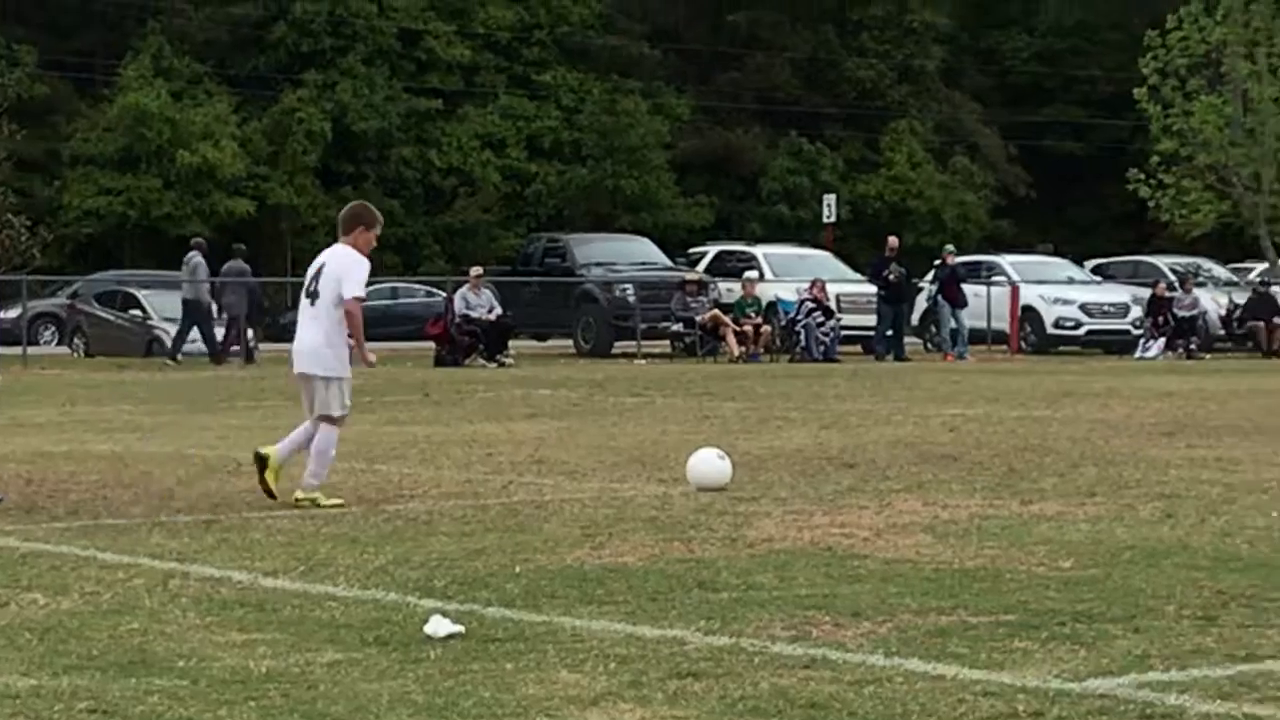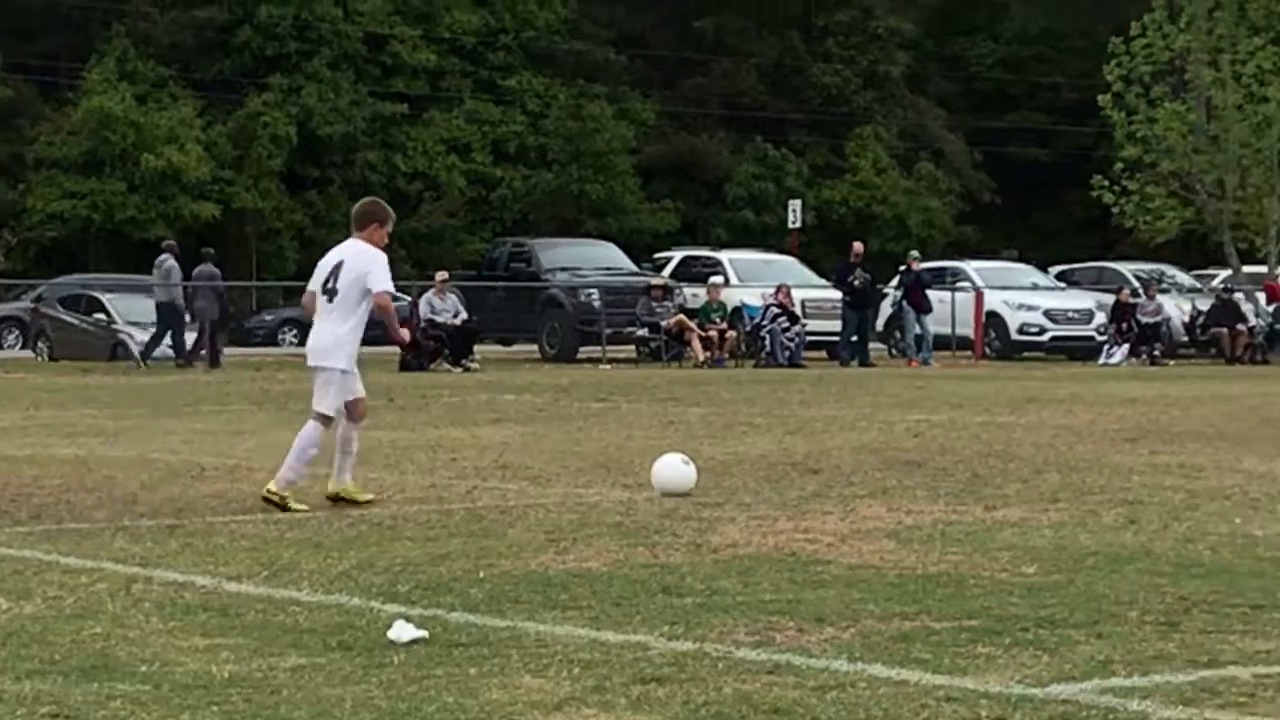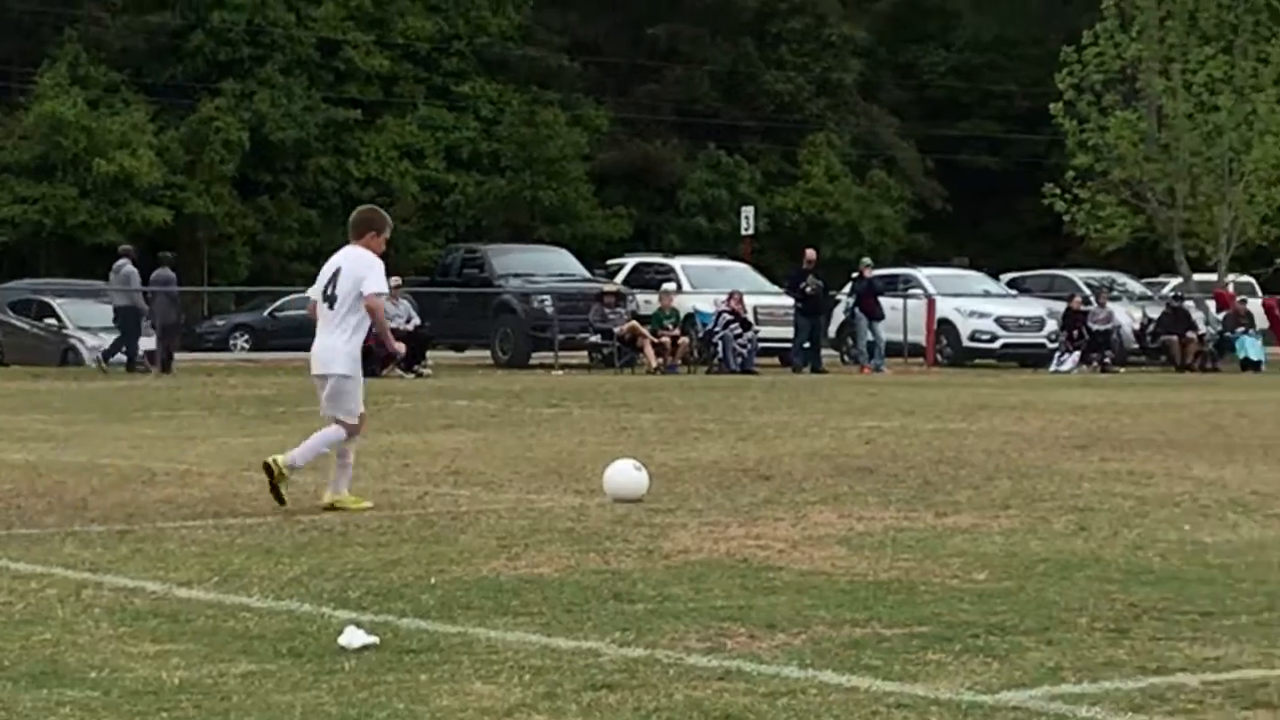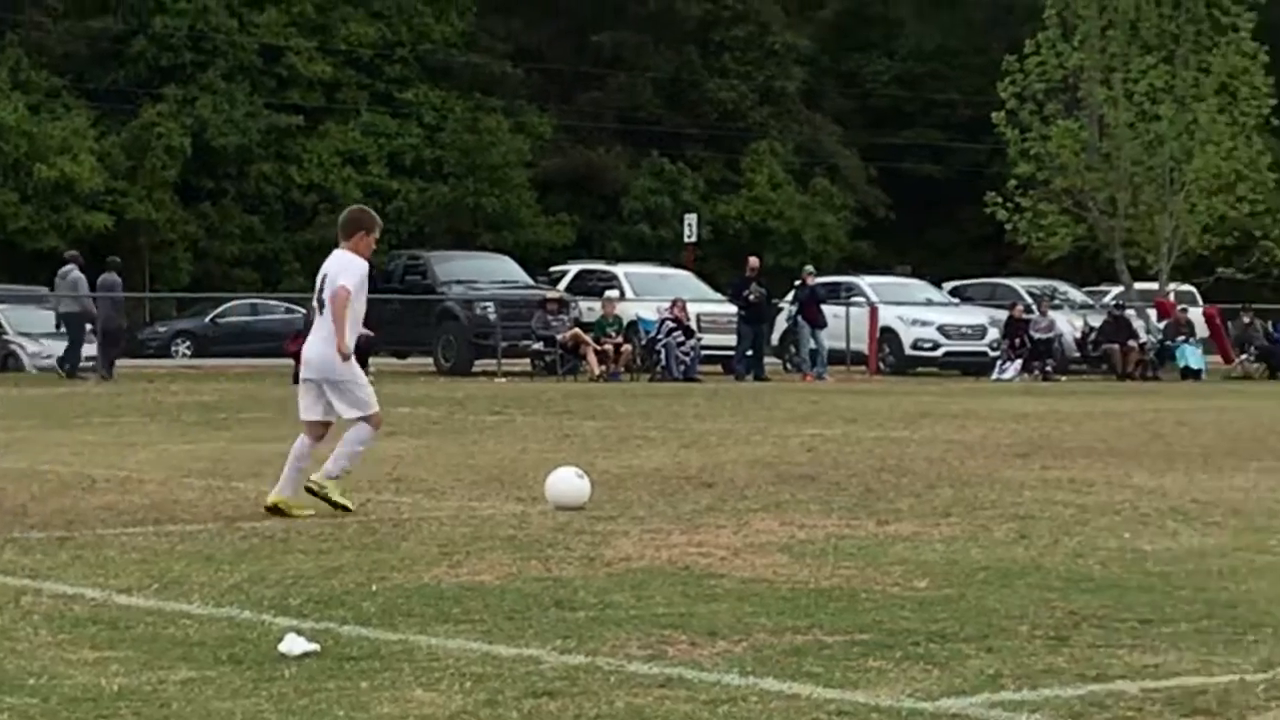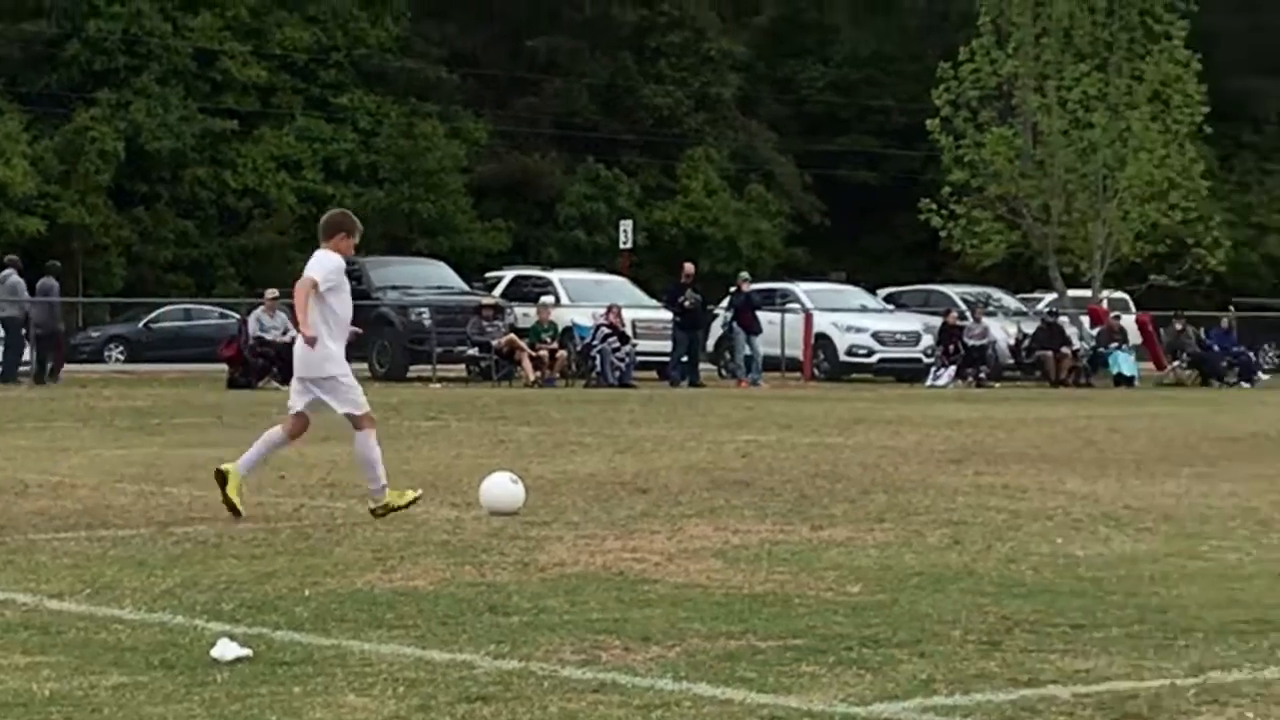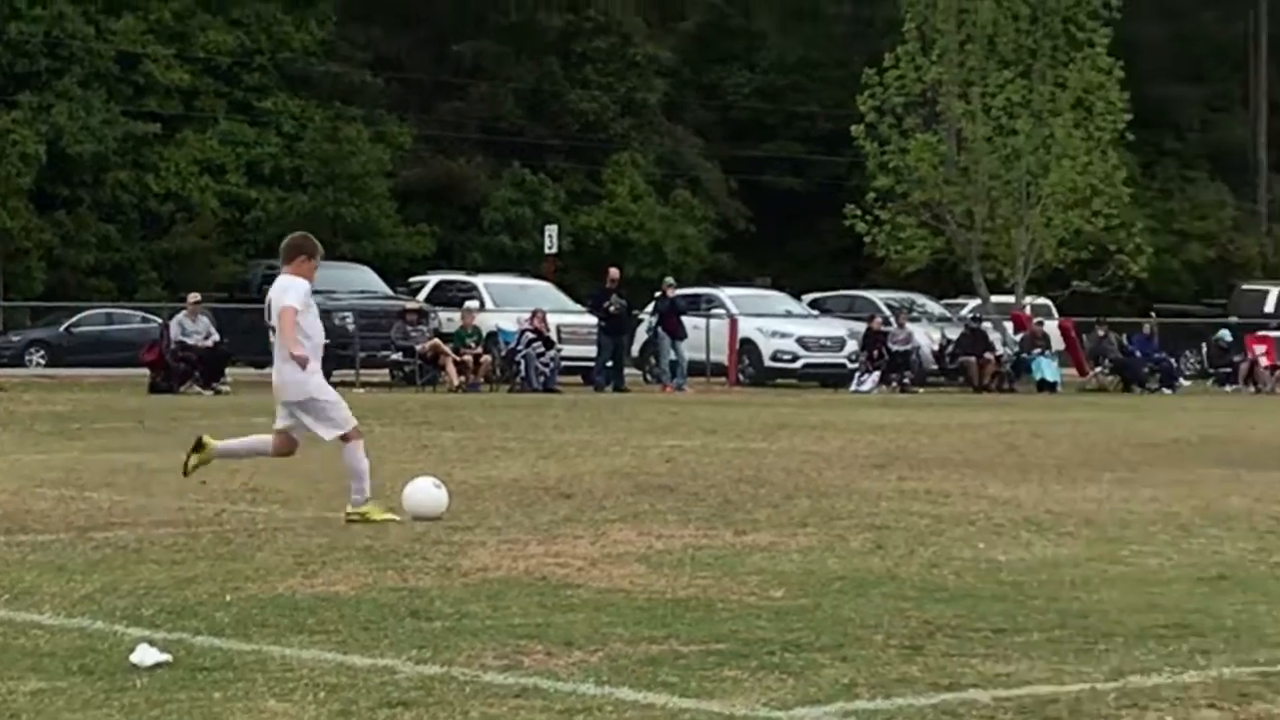
dt=0.1s
person 1, frame 1
left shoulder: (322, 258)
right shoulder: (356, 262)
right elbow: (351, 308)
right wrist: (362, 349)
left hip: (303, 349)
right hip: (327, 353)
left knee: (324, 419)
right knee: (333, 420)
left ankle: (274, 456)
right ankle: (309, 491)
person 1, frame 2
left shoulder: (332, 254)
right shoulder: (374, 257)
left elbow: (308, 301)
right elbow: (383, 302)
right wrist: (397, 331)
left hip: (320, 344)
right hip: (339, 349)
left knee: (357, 406)
right knee: (324, 418)
left ankle: (342, 484)
right ankle: (281, 485)
person 1, frame 3
left shoulder: (334, 261)
right shoulder: (371, 263)
left elbow: (314, 308)
right elbow: (373, 303)
right wrist: (390, 342)
left hip: (324, 352)
right hip: (343, 357)
left knee: (353, 421)
right knee: (346, 428)
left ankle: (337, 493)
right ankle: (285, 464)
person 1, frame 4
left shoulder: (331, 263)
right shoulder: (355, 265)
right elbow: (339, 296)
left wrist: (350, 330)
right wrist: (341, 340)
left hip: (314, 358)
right hip: (333, 360)
left knee: (316, 429)
right knee: (370, 420)
left ankle: (281, 496)
right ankle: (325, 477)
person 1, frame 5
left shoulder: (317, 261)
right shoulder: (332, 262)
right elbow: (302, 286)
left wrist: (340, 329)
right wrist: (305, 324)
left hip: (308, 358)
right hip: (326, 359)
left knee: (295, 426)
right knee: (364, 420)
left ankle: (235, 473)
right ankle: (380, 497)
person 1, frame 6
left shoulder: (278, 288)
right shoulder: (298, 286)
right elbow: (287, 314)
right wrist: (295, 349)
left hip: (286, 381)
right hip: (304, 381)
left knee: (283, 445)
right knee: (352, 434)
left ankle: (212, 447)
right ankle: (359, 506)
